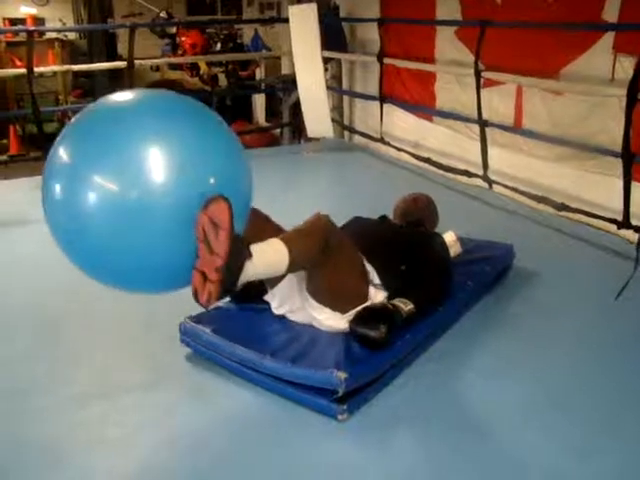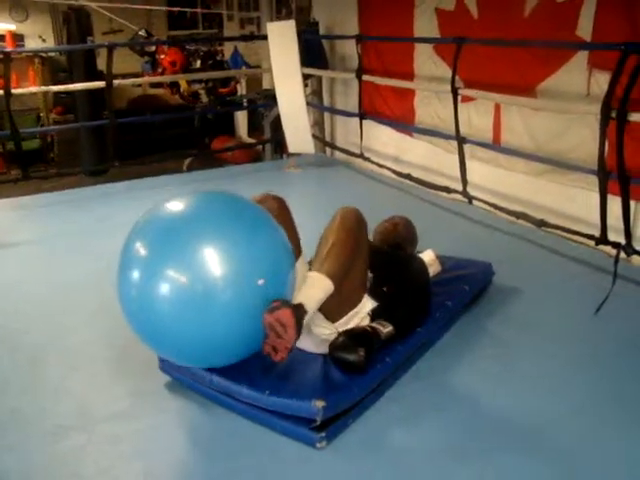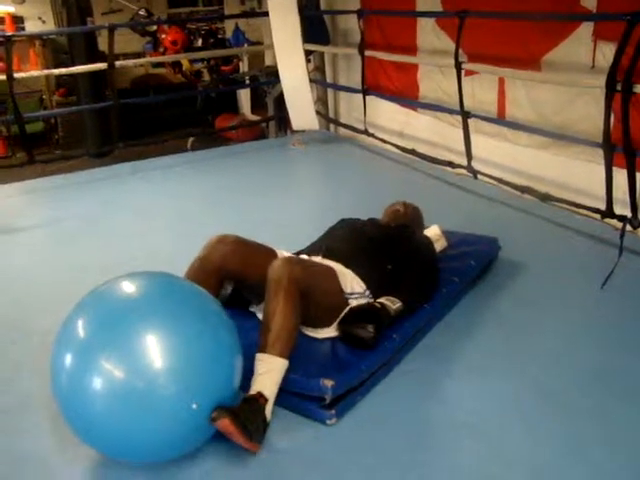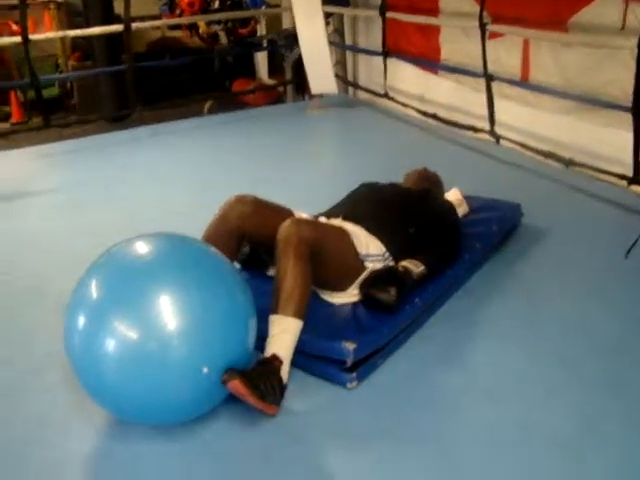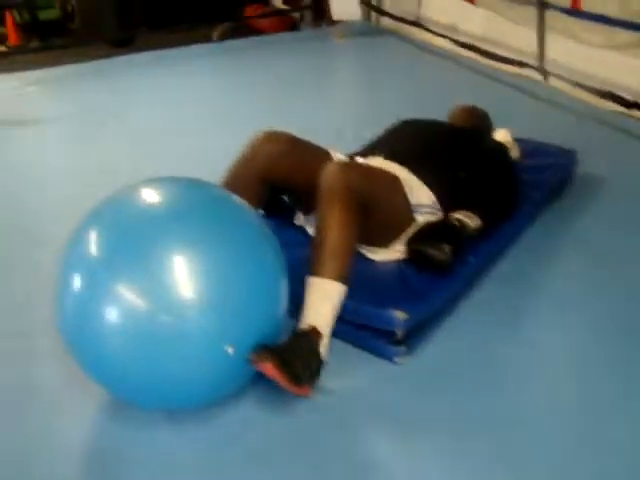
dt=1s
person 1, frame 1
left shoulder: (429, 244)
right shoulder: (363, 223)
left elbow: (435, 288)
left wrist: (395, 311)
left hip: (346, 301)
right hip: (299, 284)
left knee: (321, 226)
right knee: (245, 217)
left ankle: (238, 265)
person 1, frame 2
left shoulder: (411, 265)
right shoulder: (359, 245)
left elbow: (416, 310)
left wrist: (374, 333)
left hip: (339, 319)
left knee: (348, 218)
right knee: (269, 204)
left ankle: (297, 314)
person 1, frame 3
left shoulder: (417, 245)
right shoulder: (349, 224)
left elbow: (422, 285)
left wrist: (383, 309)
right wrist: (243, 282)
left hip: (347, 285)
right hip: (301, 268)
left knee: (286, 271)
right knee: (223, 248)
left ankle: (259, 408)
person 1, frame 4
left shoulder: (437, 209)
right shoulder: (372, 189)
left elbow: (445, 248)
left wrist: (405, 274)
right wrist: (262, 244)
left hip: (366, 250)
right hip: (321, 235)
left knee: (296, 231)
right knee: (241, 208)
left ankle: (274, 371)
person 1, frame 5
left shoulder: (486, 152)
right shoulder: (414, 126)
left elbow: (500, 197)
right elbow: (363, 156)
left wrist: (457, 227)
left hip: (412, 195)
right hip: (354, 185)
left knee: (342, 176)
right knee: (270, 146)
